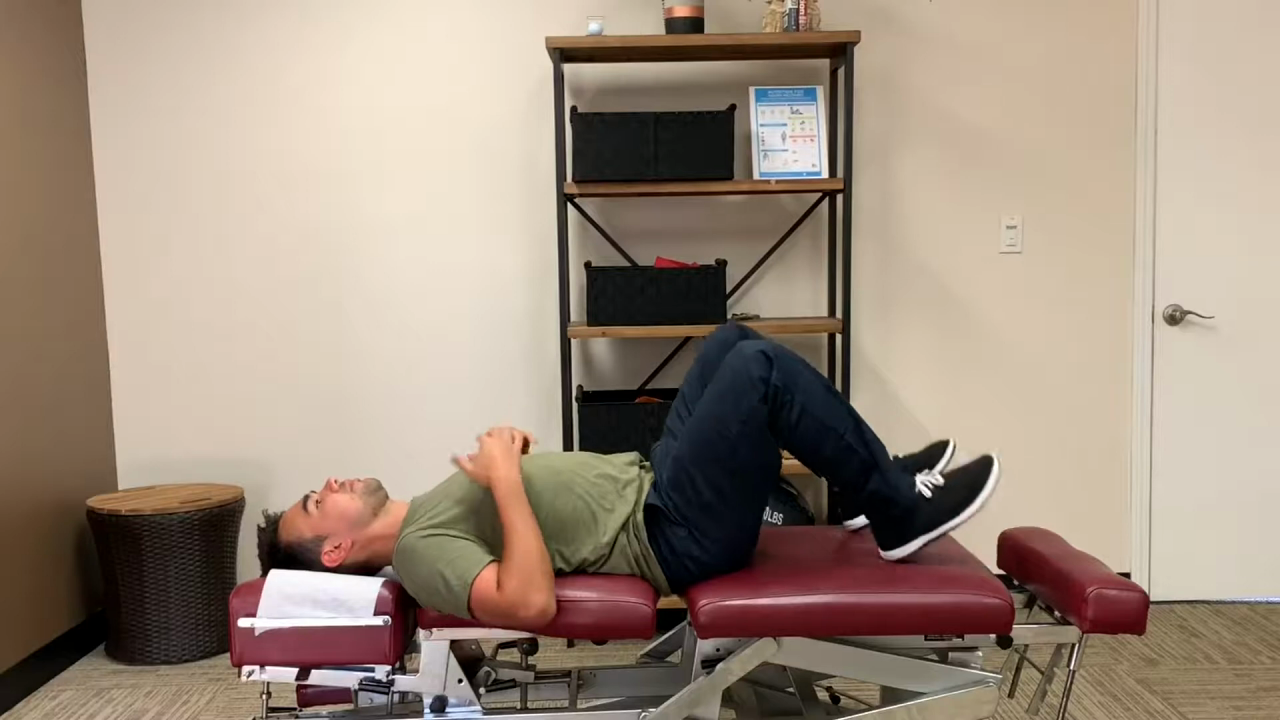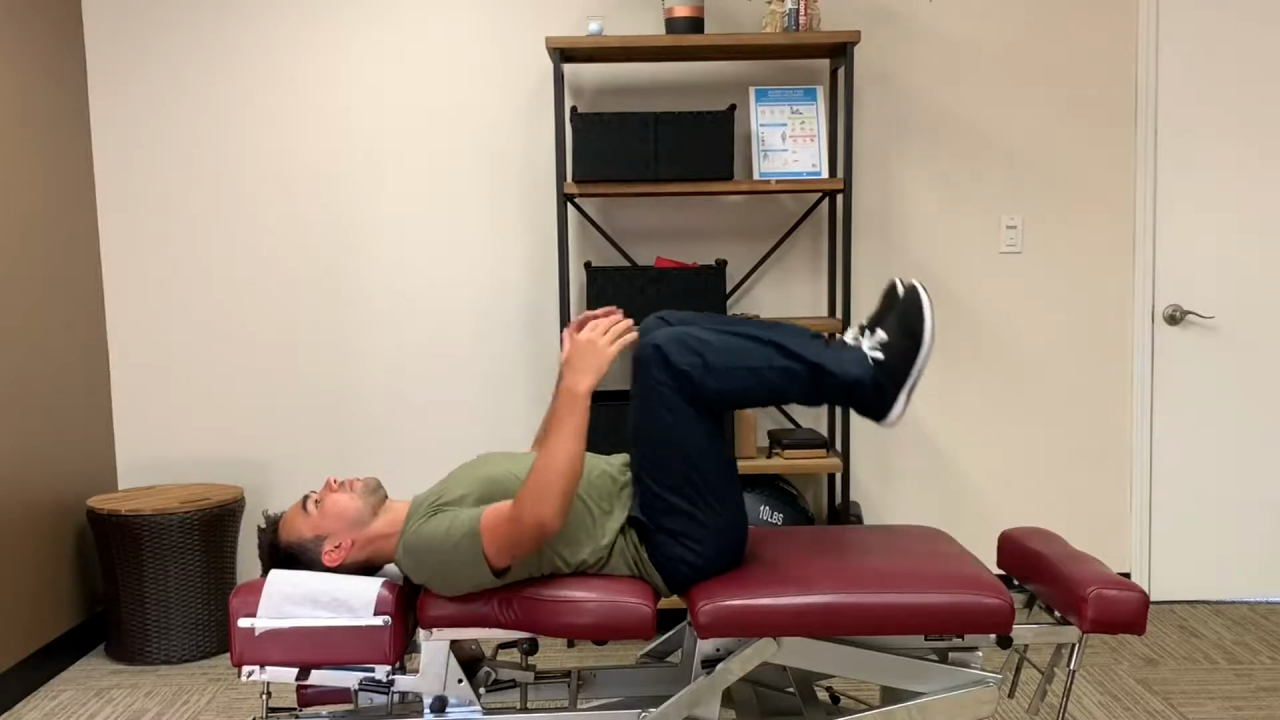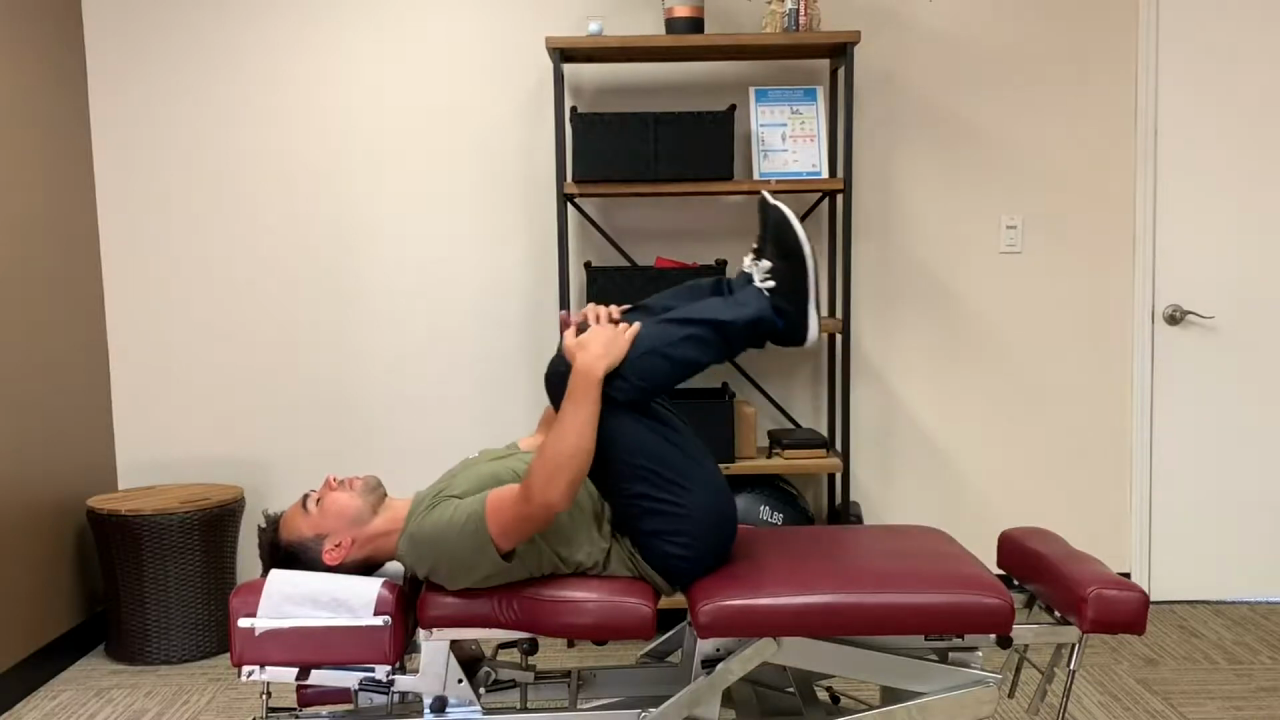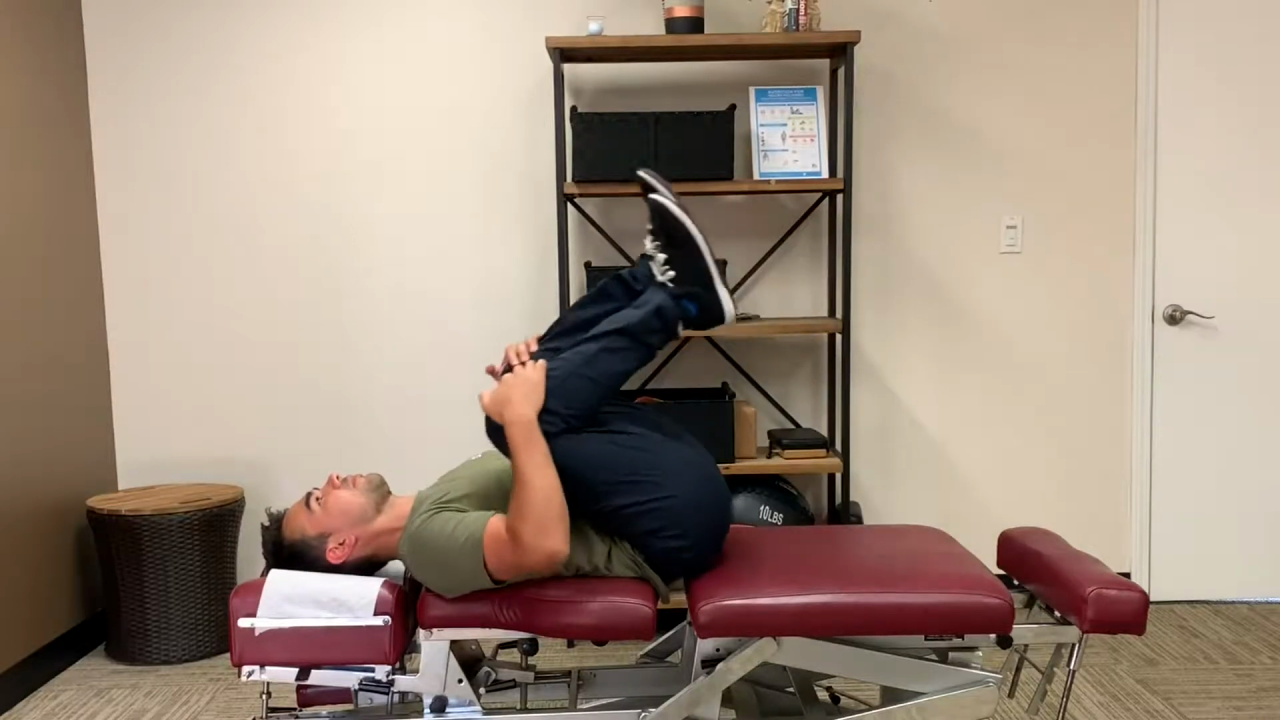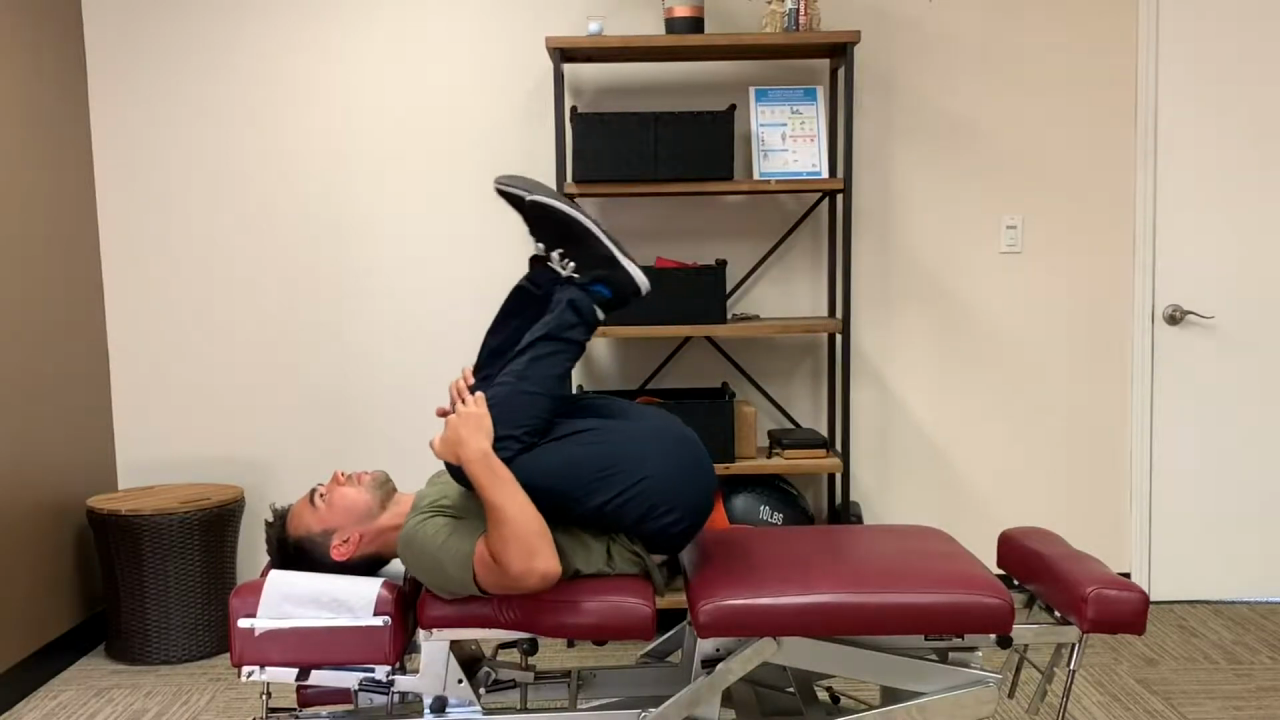
dt=0.4s
person 1, frame 1
left shoulder: (427, 518)
right shoulder: (420, 555)
right elbow: (531, 602)
left wrist: (510, 461)
right wrist: (506, 483)
left hip: (649, 488)
right hip: (675, 538)
left knee: (731, 344)
right knee: (756, 367)
left ankle: (871, 488)
right ankle: (900, 510)
person 1, frame 2
left shoulder: (436, 508)
right shoulder: (429, 547)
left elbow: (539, 463)
right elbow: (540, 519)
left wrist: (570, 378)
right wrist: (577, 384)
left hip: (632, 494)
right hip: (681, 547)
left knee: (659, 334)
right knee: (667, 356)
left ankle: (850, 360)
right ankle: (866, 375)
person 1, frame 3
left shoulder: (437, 508)
right shoulder: (433, 540)
left elbow: (540, 443)
right elbow: (549, 496)
left wrist: (585, 353)
right wrist: (589, 370)
right hip: (683, 538)
left knee: (582, 360)
right knee: (577, 373)
left ankle: (755, 293)
right ankle: (769, 306)
person 1, frame 4
left shoulder: (435, 509)
right shoulder: (430, 542)
right elbow: (545, 544)
left wrist: (522, 382)
right wrist: (517, 417)
left hip: (673, 485)
right hip: (679, 516)
left knee: (542, 379)
left ankle: (669, 282)
right ankle: (676, 297)
person 1, frame 5
left shoulder: (434, 508)
right shoulder: (427, 544)
right elbow: (535, 566)
left wrist: (483, 410)
right wrist: (474, 453)
left ankle: (582, 277)
right ankle: (584, 288)
